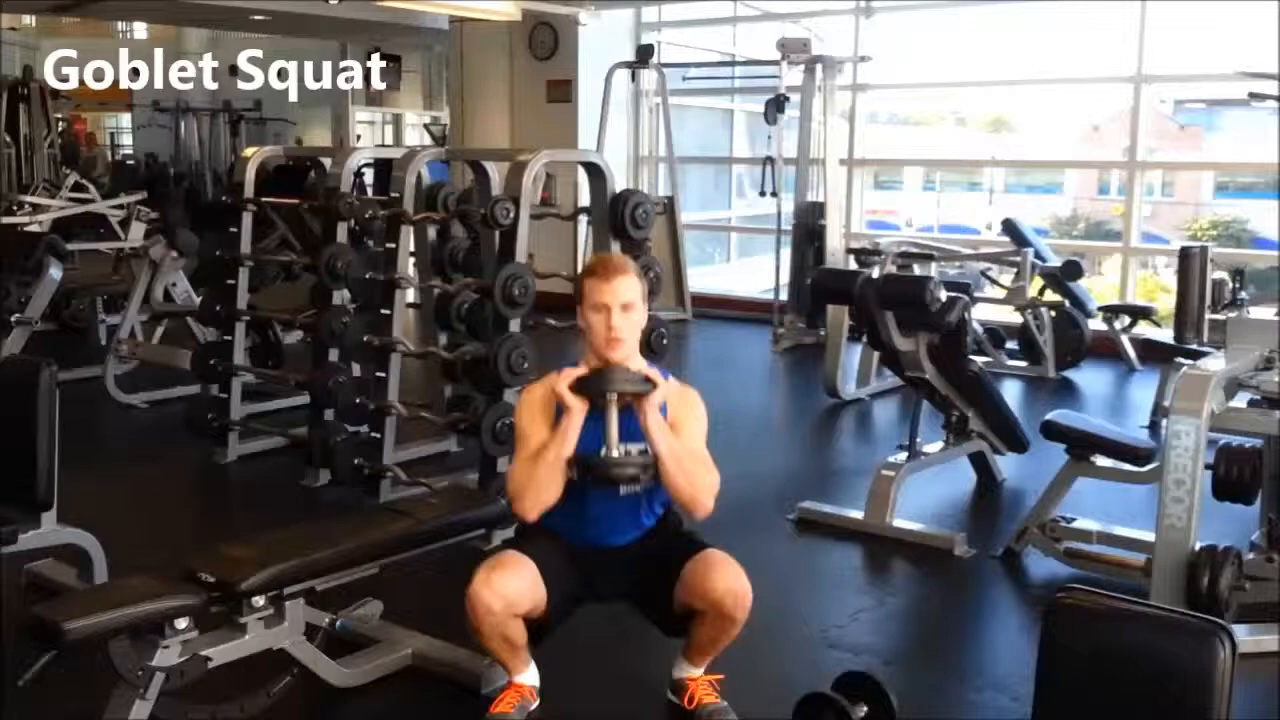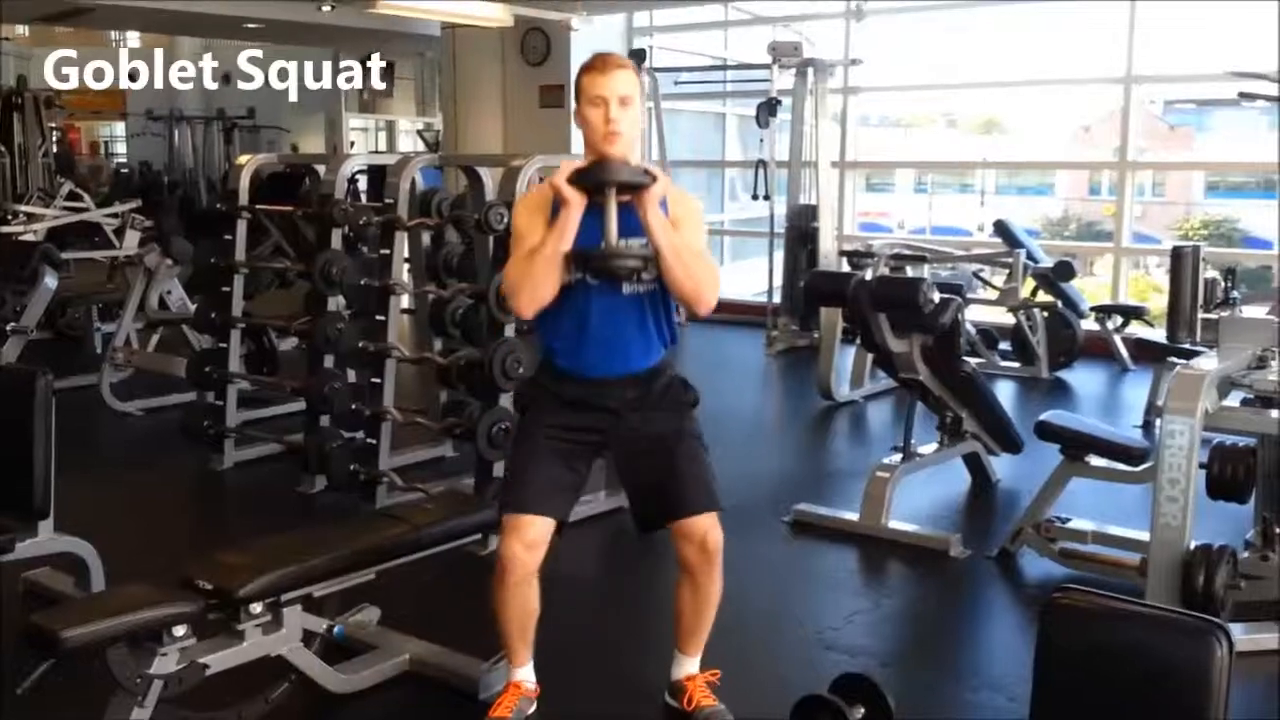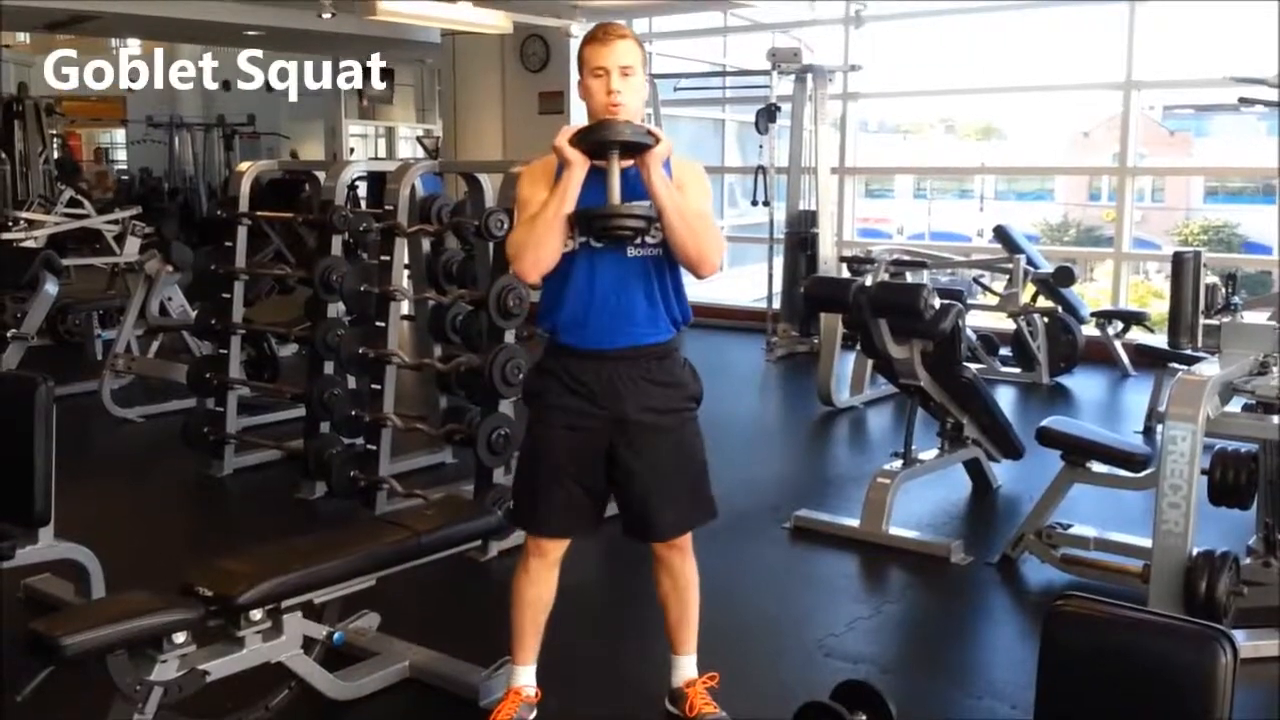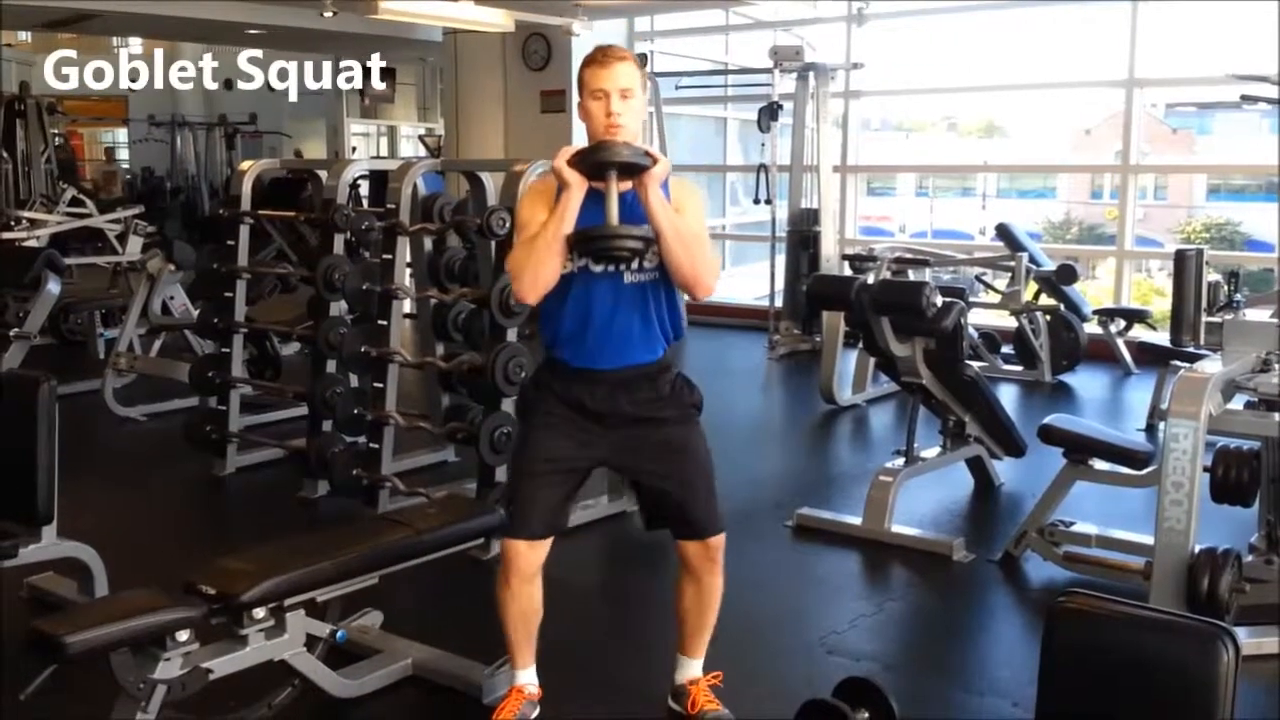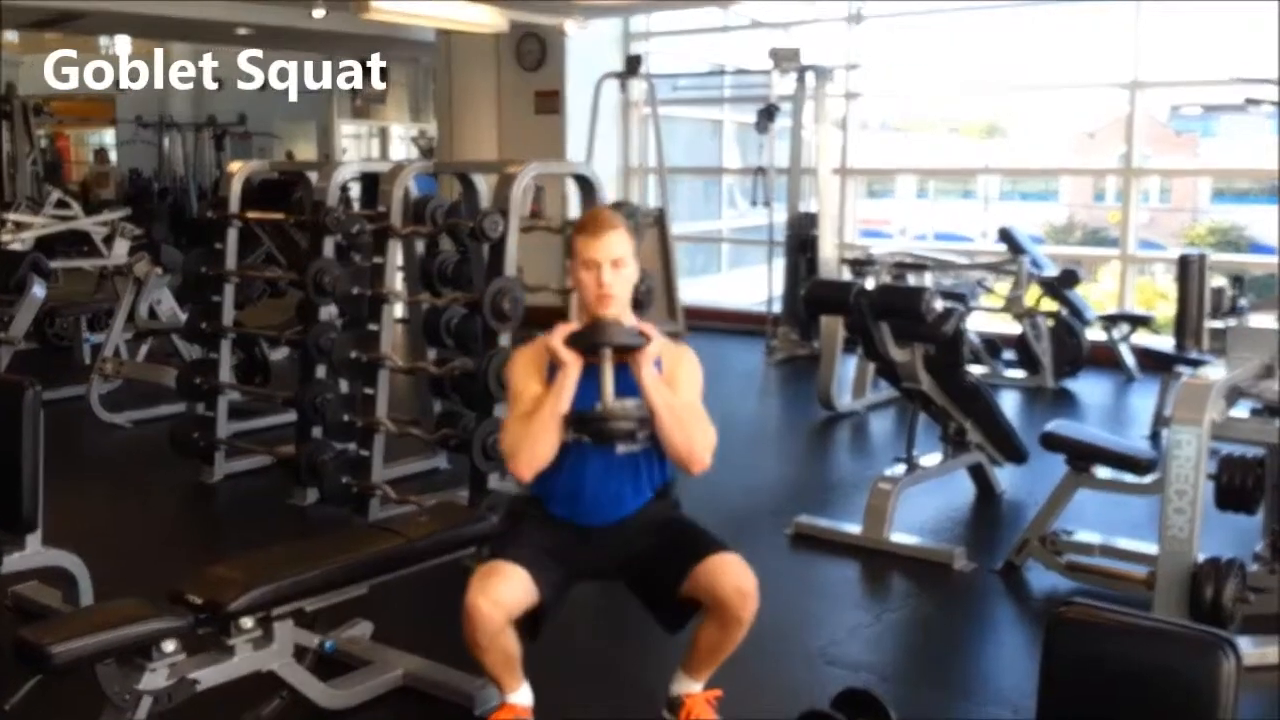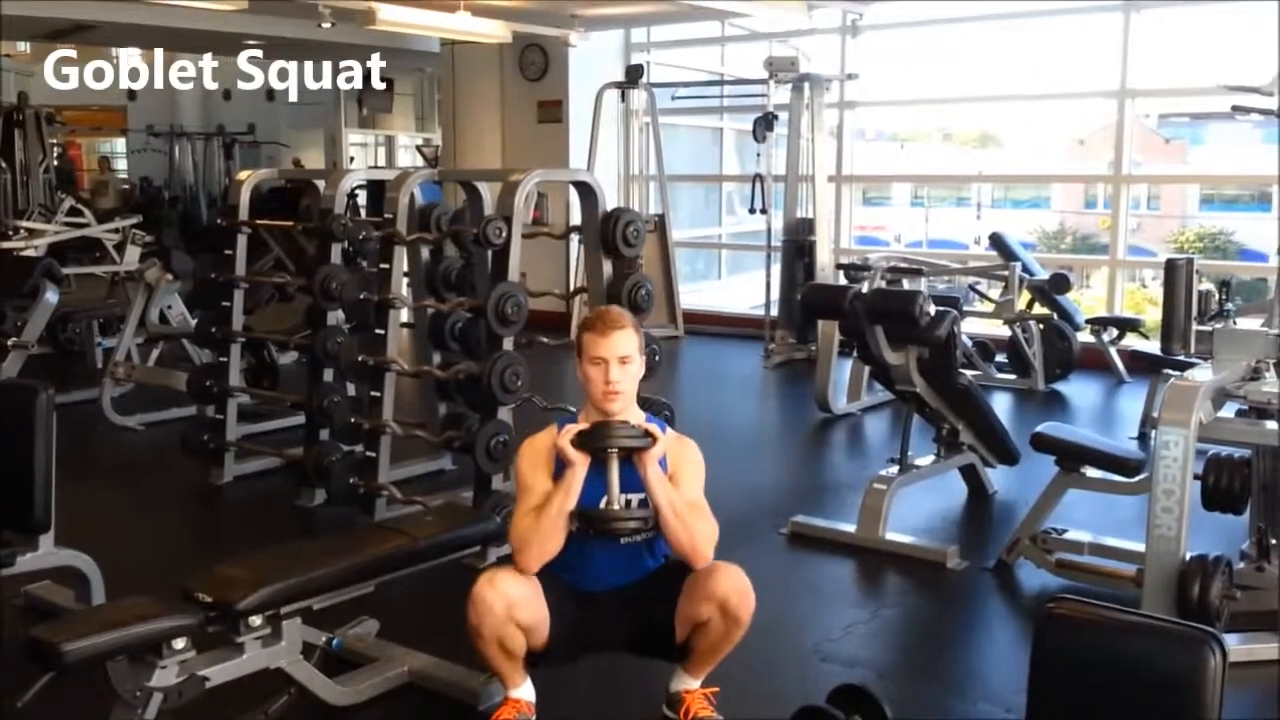
dt=0.5s
person 1, frame 1
left shoulder: (677, 398)
right shoulder: (544, 398)
left elbow: (700, 503)
right elbow: (528, 506)
left wrist: (651, 419)
right wrist: (573, 418)
left hip: (647, 541)
right hip: (562, 542)
left knee: (731, 595)
right knee: (488, 597)
left ankle: (688, 676)
right ankle: (523, 680)
person 1, frame 2
left shoulder: (675, 202)
right shoulder: (542, 201)
left elbow: (704, 299)
right elbow: (524, 301)
left wrist: (649, 208)
right wrist: (571, 209)
left hip: (651, 394)
right hip: (563, 397)
left knee: (704, 542)
right knee: (518, 553)
person 1, frame 3
left shoulder: (680, 171)
right shoulder: (546, 172)
left elbow: (707, 261)
right elbow: (528, 266)
left wrist: (652, 173)
right wrist: (576, 172)
left hip: (654, 375)
right hip: (571, 377)
left knee: (672, 541)
right knee: (544, 544)
person 1, frame 4
left shoulder: (677, 191)
right shoulder: (546, 192)
left elbow: (702, 284)
right elbow: (527, 288)
left wrist: (650, 194)
right wrist: (574, 193)
left hip: (652, 391)
right hip: (566, 393)
left knee: (704, 546)
right knee: (521, 553)
person 1, frame 5
left shoulder: (673, 357)
right shoulder: (536, 358)
left elbow: (697, 458)
right elbow: (523, 465)
left wrist: (645, 371)
right wrist: (569, 372)
left hip: (643, 521)
right hip: (555, 524)
left knee: (737, 589)
right knee: (483, 606)
person 1, frame 6
left shoulder: (676, 448)
right shoulder: (542, 448)
left elbow: (699, 554)
right elbow: (529, 558)
left wrist: (649, 470)
right wrist: (576, 471)
left hip: (647, 593)
right hip: (566, 597)
left knee: (732, 590)
right knee: (490, 595)
